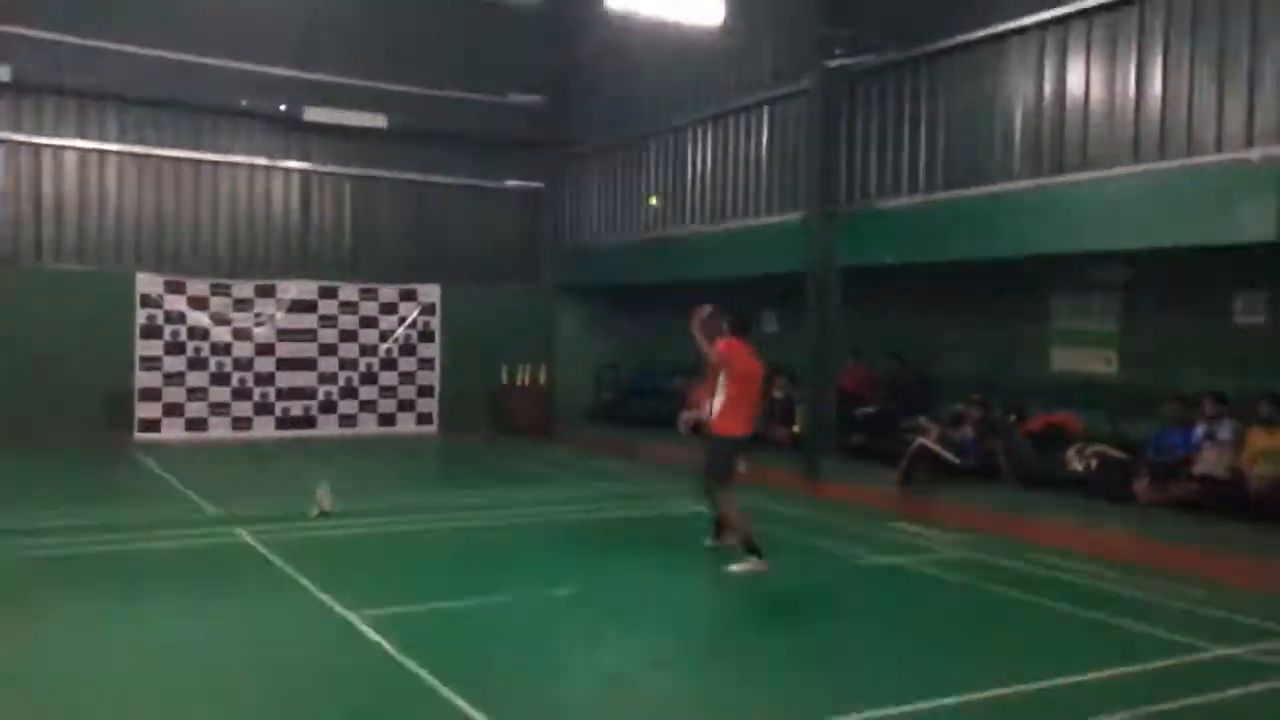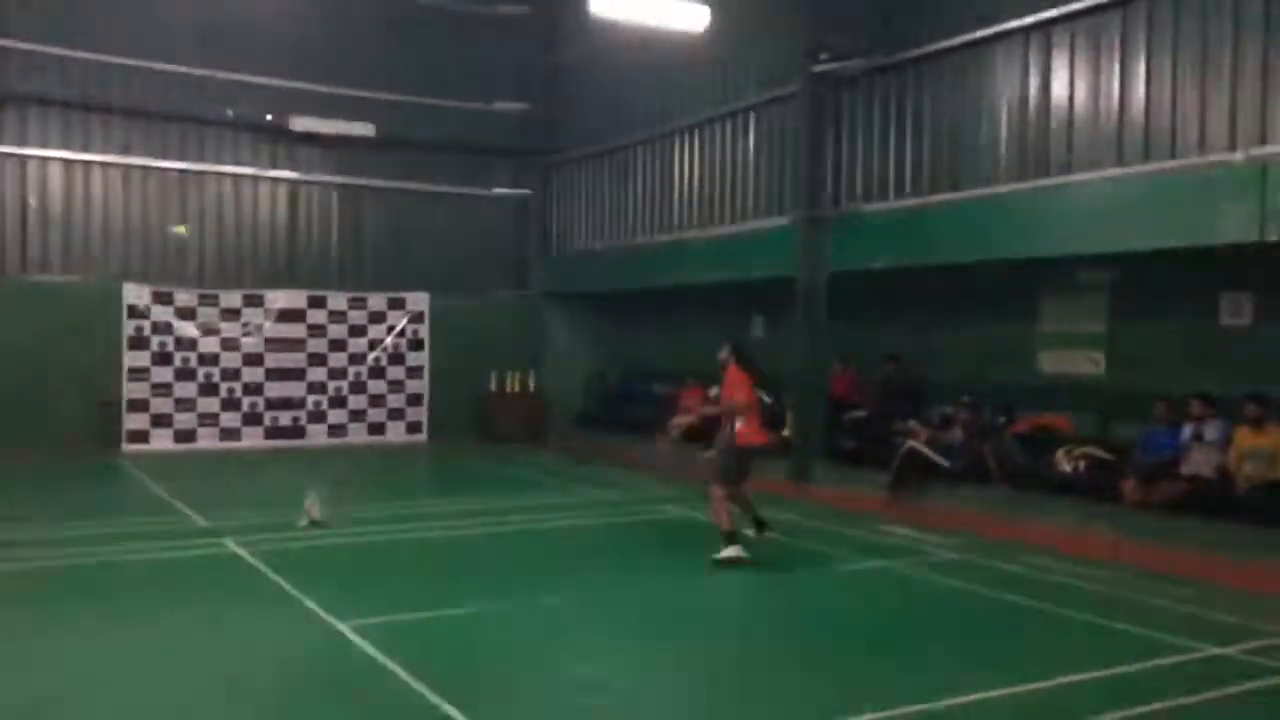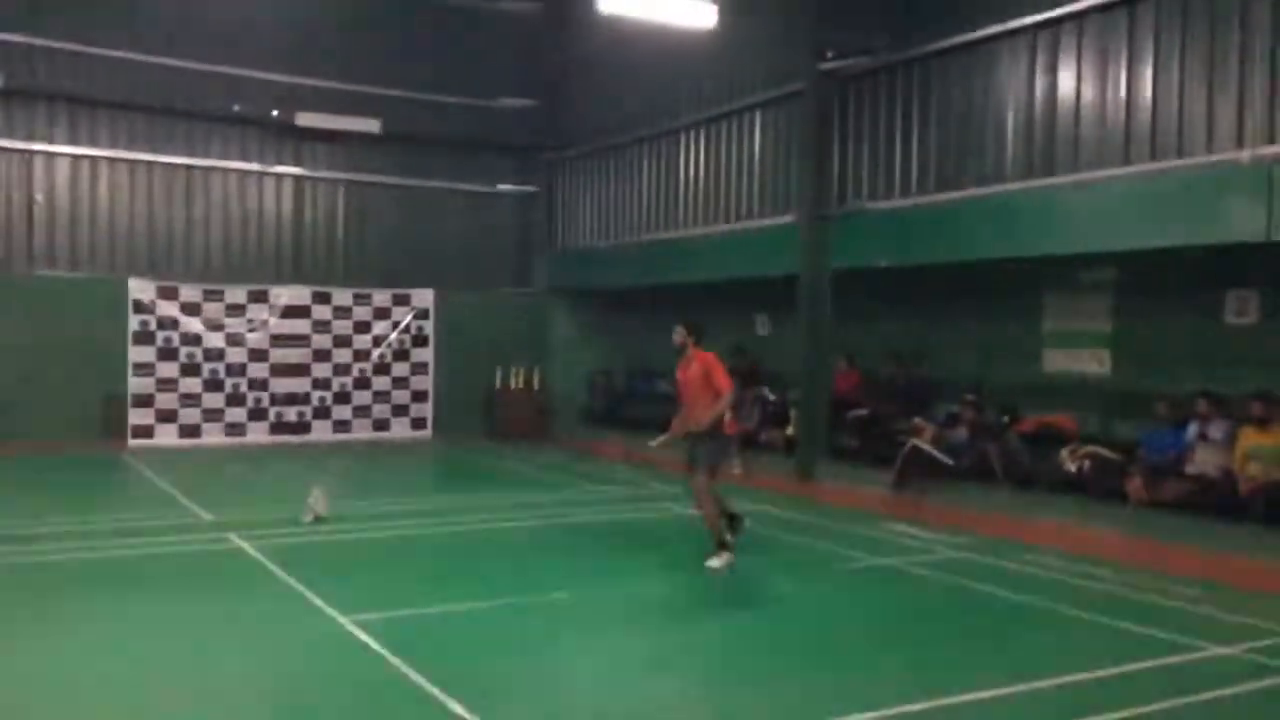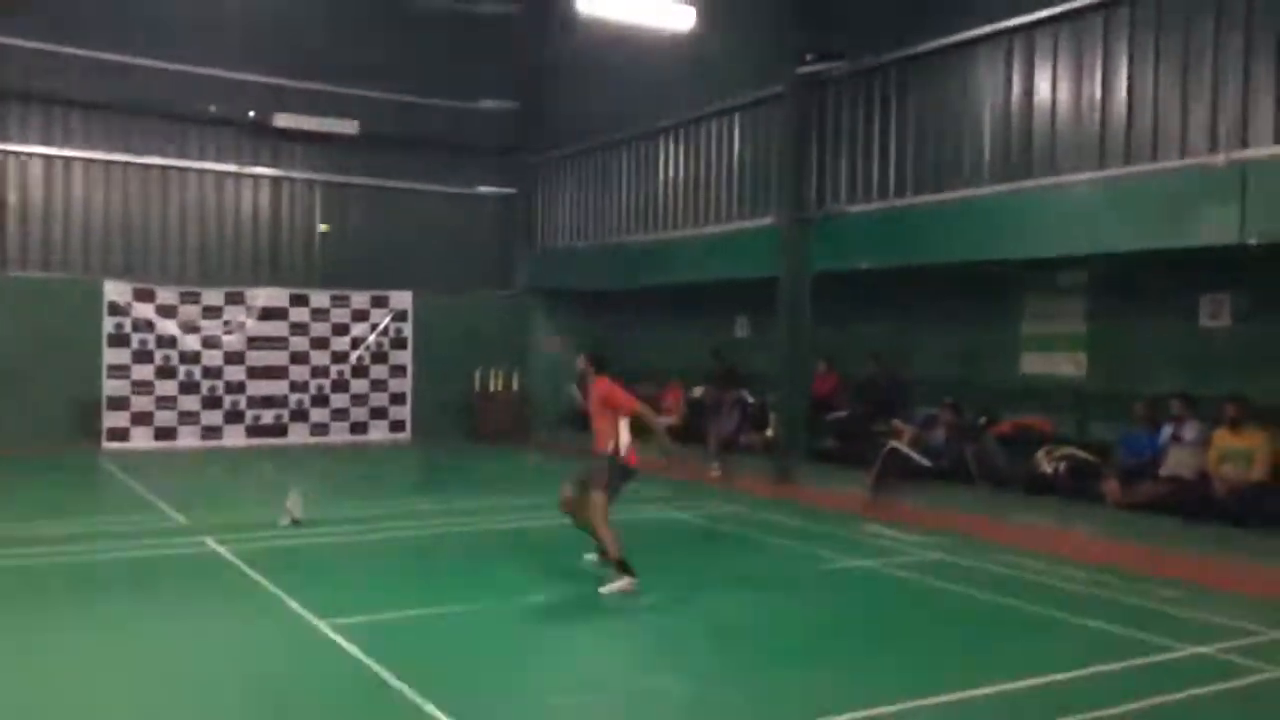
dt=0.5s
person 1, frame 1
left shoulder: (727, 346)
right shoulder: (756, 363)
left elbow: (715, 360)
left wrist: (697, 329)
left hip: (723, 430)
right hip: (741, 430)
left knee: (720, 491)
right knee: (711, 480)
left ankle: (754, 555)
right ankle: (721, 531)
person 1, frame 2
left shoulder: (735, 374)
right shoulder: (736, 376)
left elbow: (741, 405)
left wrist: (708, 411)
left hip: (743, 442)
right hip: (751, 440)
left knee: (718, 494)
right knee: (733, 486)
left ankle: (733, 545)
right ankle: (760, 525)
person 1, frame 3
left shoulder: (708, 360)
right shoulder: (681, 366)
left elbow: (729, 396)
left wrist: (708, 419)
right wrist: (673, 428)
left hip: (714, 432)
right hip: (695, 433)
left knee: (700, 488)
right knee: (701, 488)
left ankle: (724, 549)
right ankle: (733, 519)
person 1, frame 4
left shoulder: (606, 388)
right shoulder: (593, 392)
left elbow: (643, 412)
left wrist: (663, 439)
left hip: (616, 461)
right hip: (605, 459)
left knee: (595, 515)
right knee: (567, 499)
left ankle: (626, 574)
right ankle: (607, 549)
